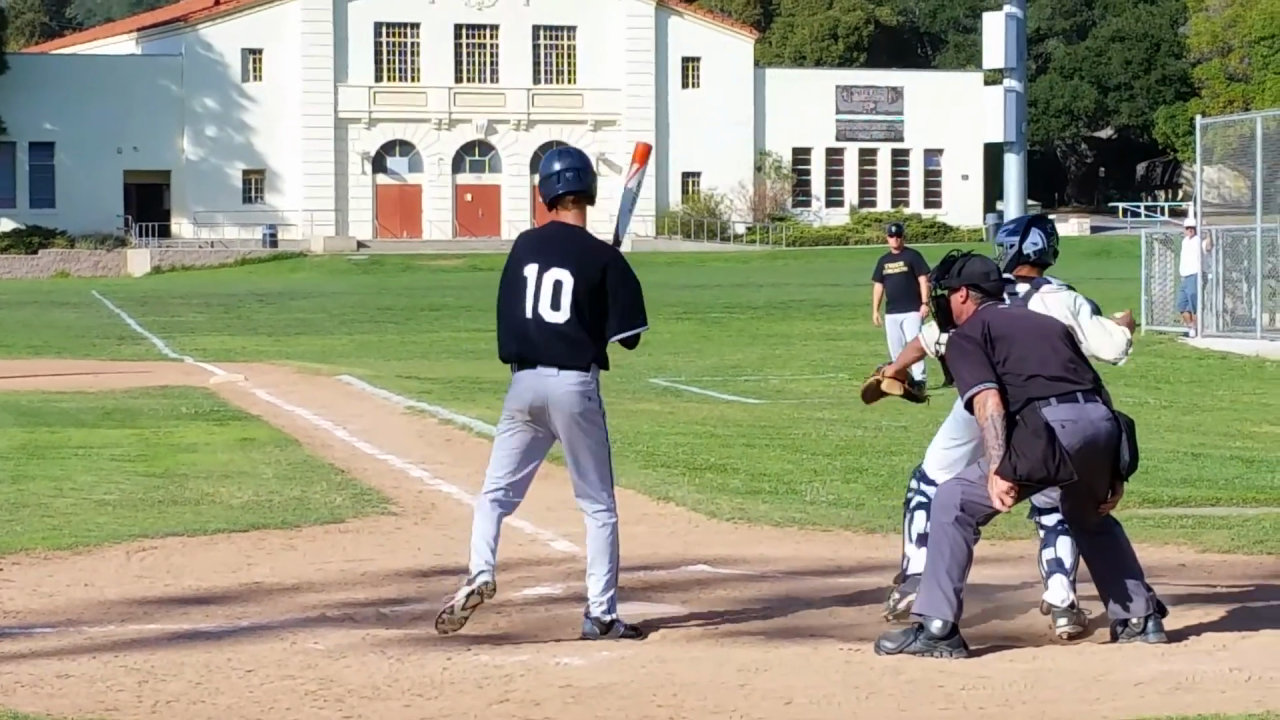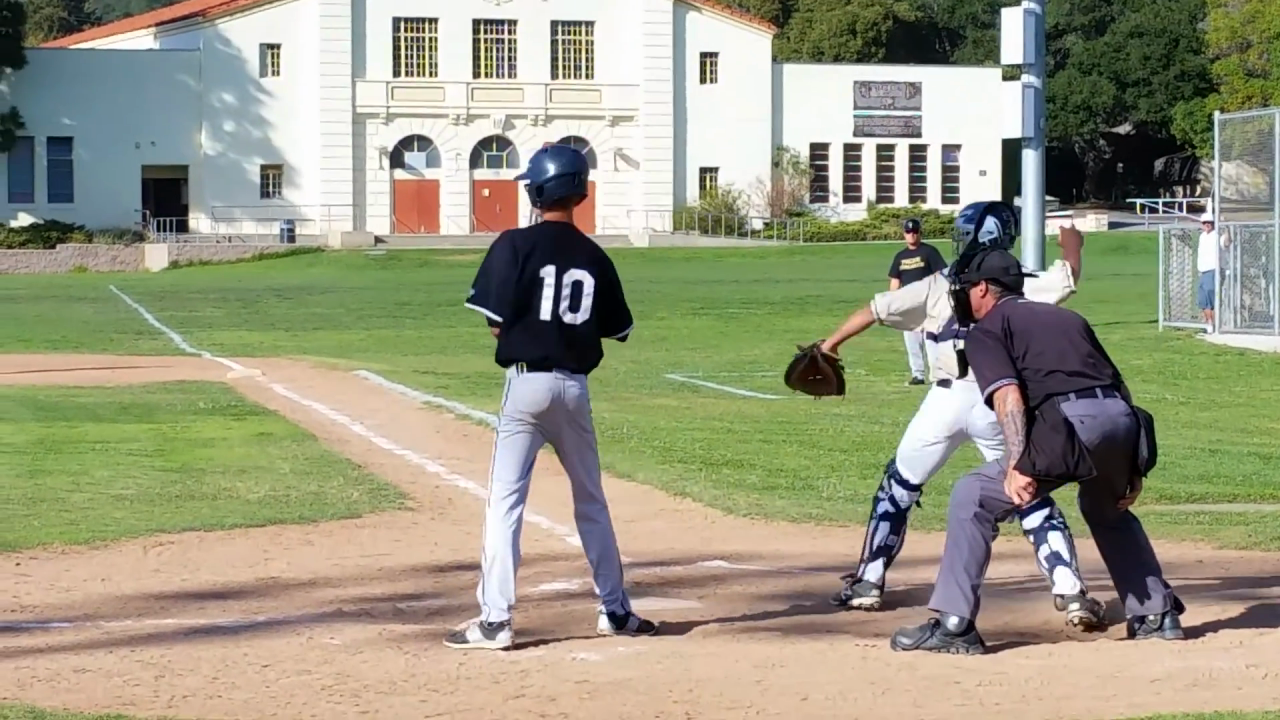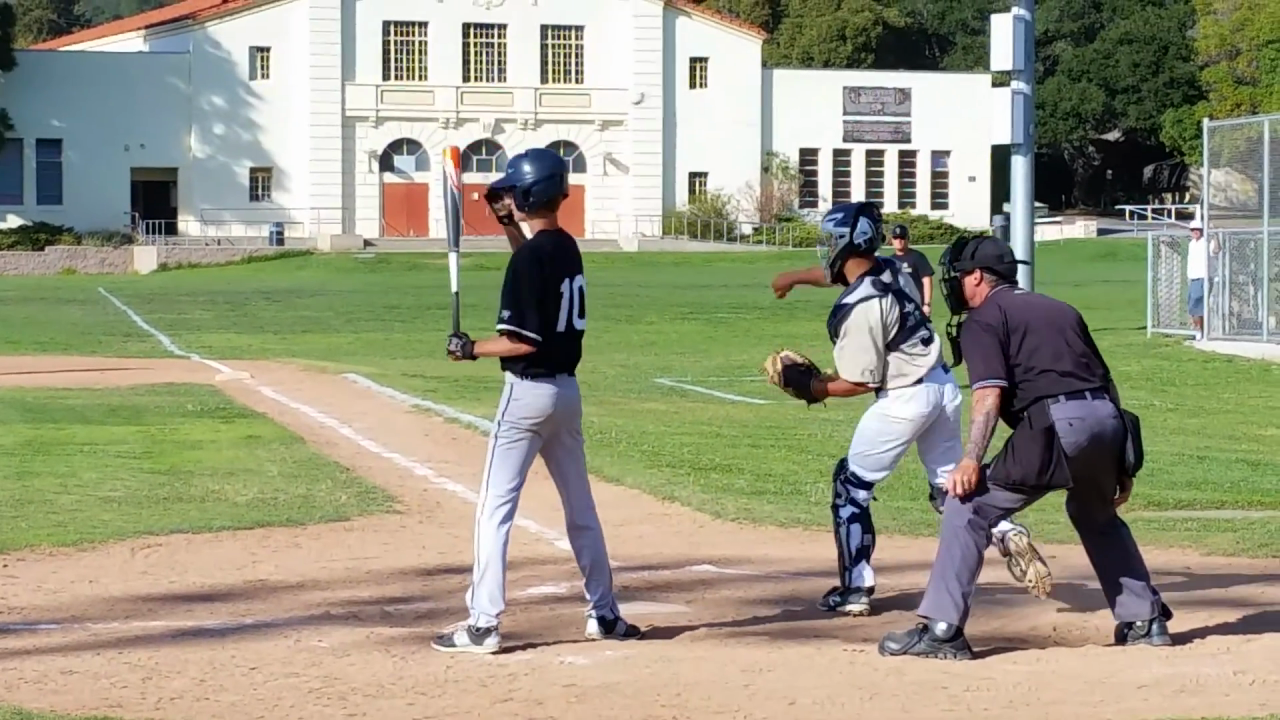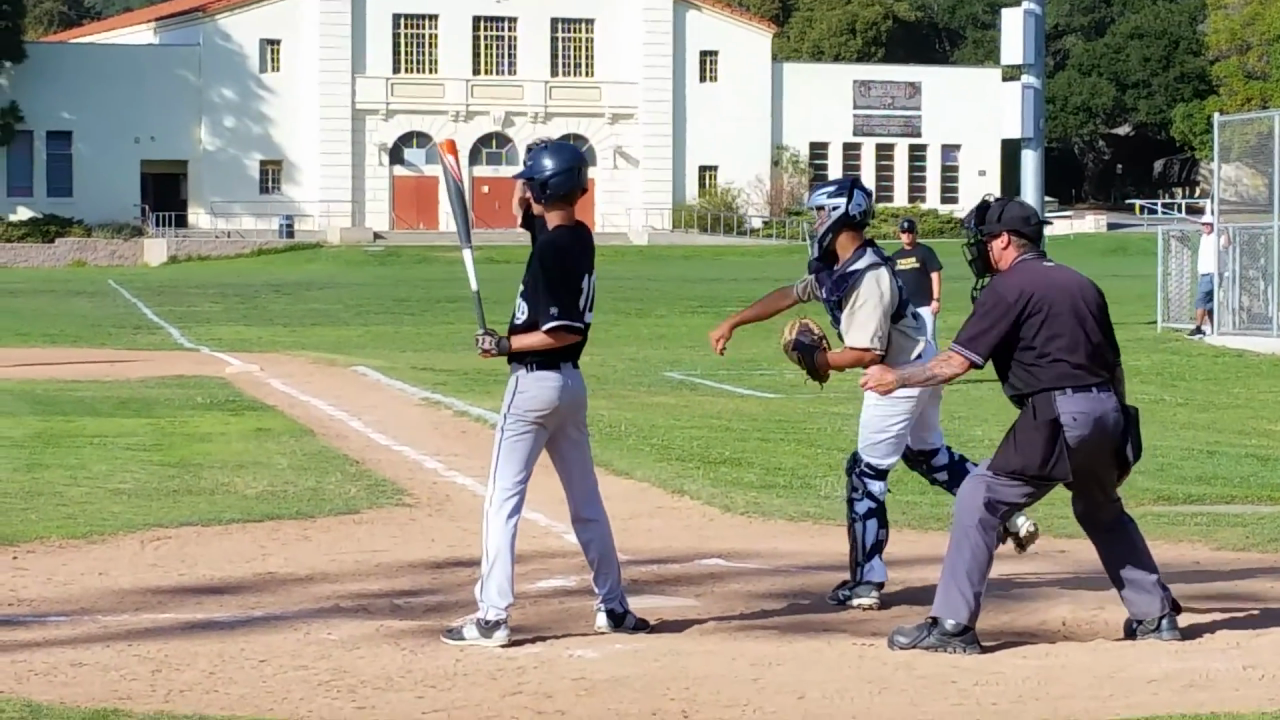
dt=0.3s
person 1, frame 1
left shoulder: (524, 245)
right shoulder: (603, 256)
left elbow: (511, 314)
right elbow: (627, 336)
left hip: (525, 382)
right hip: (576, 385)
left knee: (497, 491)
right knee: (598, 506)
left ankle: (480, 571)
right ankle: (601, 616)
person 1, frame 2
left shoulder: (514, 244)
right shoulder: (594, 255)
left elbow: (494, 322)
right elbow: (617, 328)
left hip: (528, 384)
right hip: (574, 386)
left knee: (504, 502)
right knee: (591, 503)
left ankle: (494, 619)
right ankle: (615, 611)
person 1, frame 3
left shoulder: (531, 255)
right shoulder: (567, 247)
left elbow: (525, 341)
left wrist: (471, 349)
right wrist: (507, 221)
left hip: (528, 392)
right hip: (566, 391)
left knee: (496, 509)
right knee: (580, 508)
left ankle: (483, 624)
right ankle: (603, 614)
person 1, frame 4
left shoulder: (550, 249)
right shoulder: (579, 238)
left elbow: (563, 332)
right elbow: (535, 216)
left wrist: (504, 344)
right wrist: (536, 175)
left hip: (533, 383)
right hip: (570, 383)
left knee: (503, 501)
right knee: (586, 501)
left ankle: (492, 617)
right ankle: (613, 608)
person 2, frame 1
right shoulder: (1065, 299)
left elbow: (928, 342)
right elbow: (1114, 346)
left wrist: (893, 371)
right wrist: (1125, 325)
left knee: (927, 487)
right knee: (1052, 511)
left ankle: (915, 578)
right ankle: (1062, 606)
person 2, frame 2
left shoulder: (936, 284)
left elbow: (877, 311)
right elbow: (1065, 278)
left wrist: (830, 344)
right wrist: (1072, 242)
left hip: (946, 401)
left knee: (897, 488)
right knee: (1034, 503)
left ankle: (867, 585)
right ankle: (1073, 597)
person 2, frame 3
left shoulder: (858, 310)
right shoulder: (887, 269)
left elbow: (858, 383)
right elbow: (835, 274)
left wrist: (815, 389)
right wrist: (798, 275)
left hip: (905, 401)
right hip: (942, 387)
left knee: (851, 486)
left ankle: (855, 591)
right ankle: (1006, 535)
person 2, frame 4
left shoulder: (867, 276)
right shoulder: (834, 267)
left elbow: (867, 352)
right elbow: (789, 294)
left wrist: (819, 360)
right wrist: (735, 321)
right hip: (920, 367)
left knee: (868, 477)
right knee: (930, 454)
left ankle: (866, 585)
right ankle: (1007, 517)
person 3, frame 1
left shoulder: (966, 334)
right shoulder: (1048, 321)
left elbow: (988, 401)
left wrist: (997, 469)
right wrist: (1112, 471)
left hip: (1051, 428)
right hip: (1102, 425)
left knee: (955, 502)
right knee: (1090, 516)
left ankle: (937, 628)
right ankle: (1140, 618)
person 3, frame 2
left shoulder: (986, 331)
right shoulder: (1066, 317)
left elbow: (1008, 398)
left wrist: (1016, 466)
right wrist: (1127, 468)
left hip: (1070, 423)
right hip: (1121, 422)
left knee: (974, 498)
right knee: (1109, 513)
left ankle: (953, 626)
right ankle: (1159, 616)
person 3, frame 3
left shoulder: (982, 318)
right shoulder: (1060, 308)
left elbow: (988, 393)
left wrist: (971, 460)
right wrist: (1120, 464)
left hip: (1056, 426)
right hip: (1107, 420)
left knee: (966, 507)
right knee: (1097, 517)
left ankle: (942, 631)
right ankle: (1146, 620)
person 3, frame 4
left shoulder: (1008, 287)
right shoulder: (1083, 285)
left elbow: (956, 360)
right elbow: (1114, 365)
left wrist: (897, 377)
right wrist: (1118, 442)
left hip: (1057, 417)
right hip: (1107, 411)
left knee: (978, 499)
right knee: (1102, 512)
left ankle: (952, 626)
right ankle: (1156, 614)
